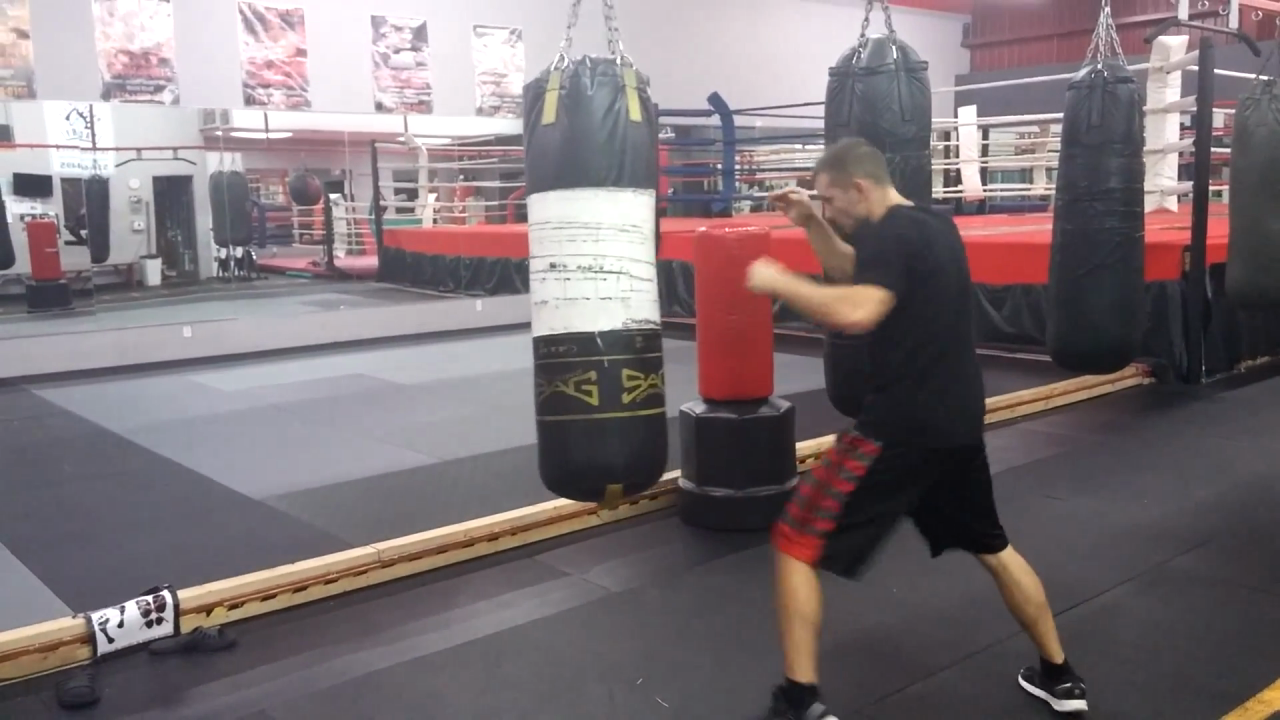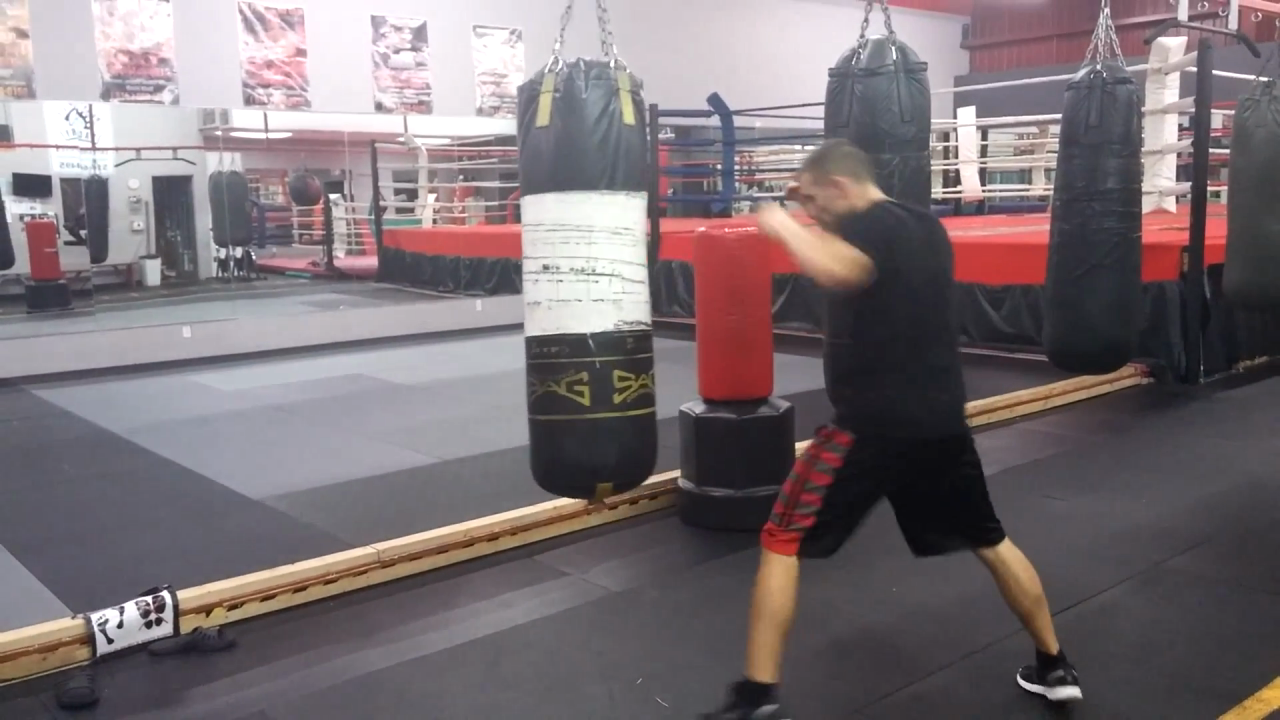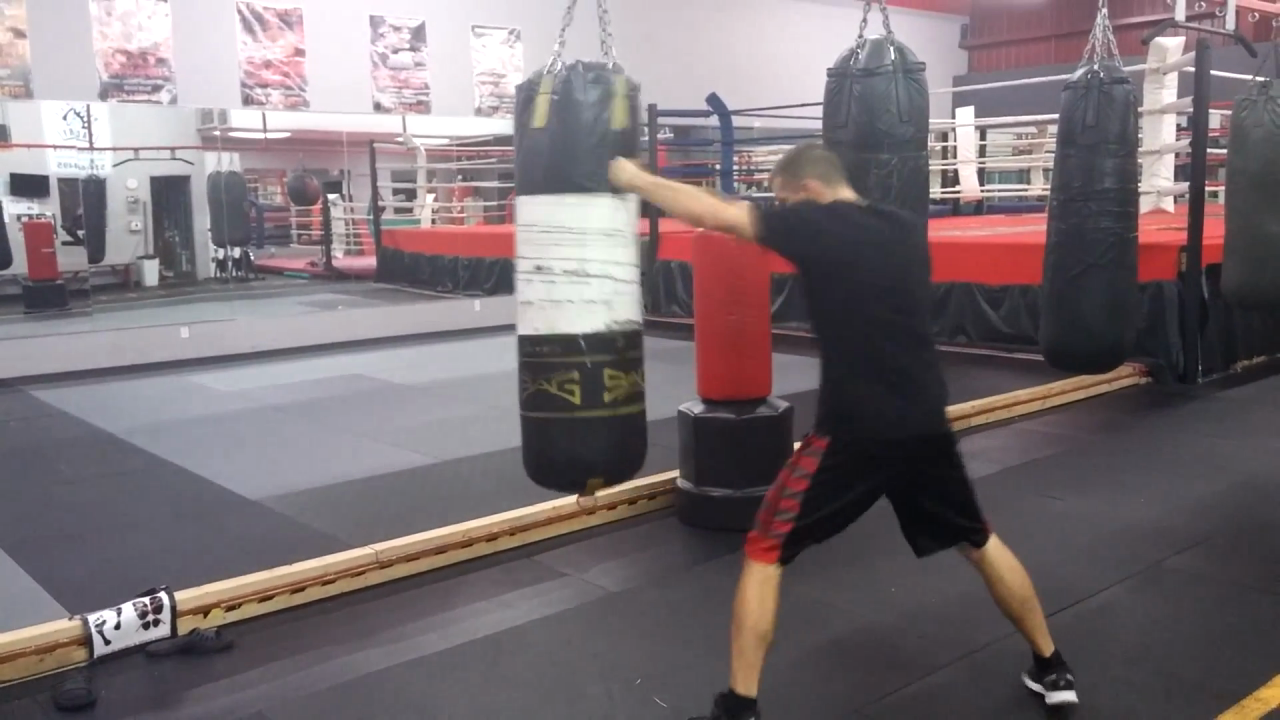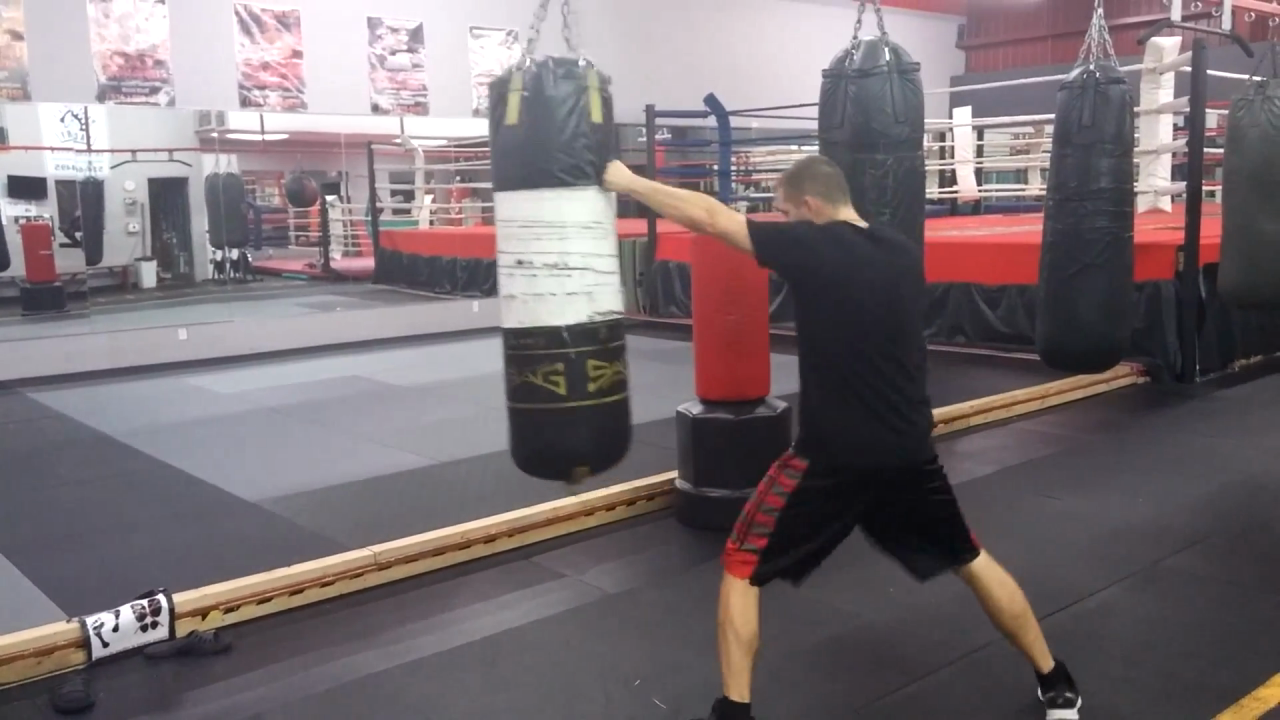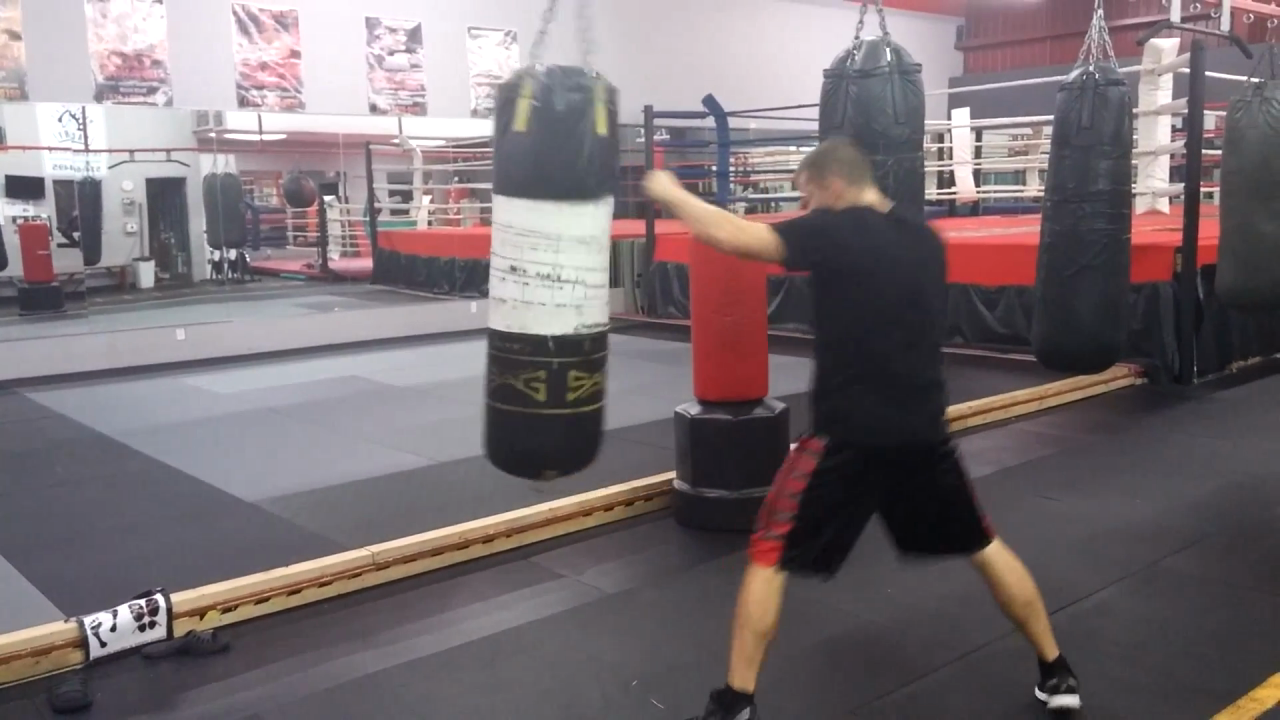
dt=0.1s
person 1, frame 1
left shoulder: (892, 235)
right shoulder: (935, 226)
left elbow: (855, 312)
right elbow: (861, 275)
left wrist: (777, 282)
right wrist: (812, 225)
left hip: (898, 431)
right hip: (959, 425)
left knee: (796, 546)
right knee: (993, 548)
person 1, frame 2
left shoulder: (871, 226)
right shoulder: (927, 228)
left elbow: (834, 270)
left wrist: (787, 226)
right wrist: (813, 224)
left hip: (874, 426)
right hip: (943, 421)
left knee: (783, 543)
right knee: (988, 542)
right ankle: (1053, 666)
person 1, frame 3
left shoulder: (814, 224)
right shoulder: (906, 229)
left elbow: (713, 214)
left wrist: (633, 178)
left hip: (854, 427)
right hip: (923, 421)
left knee: (763, 552)
right knee: (976, 541)
right ankle: (1052, 669)
person 1, frame 4
left shoulder: (809, 246)
right shoulder: (903, 256)
left elbow: (709, 218)
left wrist: (625, 181)
left hip: (831, 455)
right hip: (907, 448)
left knee: (742, 567)
right knee: (970, 559)
person 1, frame 5
left shoulder: (834, 233)
right shoulder: (926, 241)
left elbow: (736, 237)
left wrist: (667, 190)
left hip: (849, 433)
right hip: (922, 432)
left knee: (768, 555)
right knee: (982, 546)
